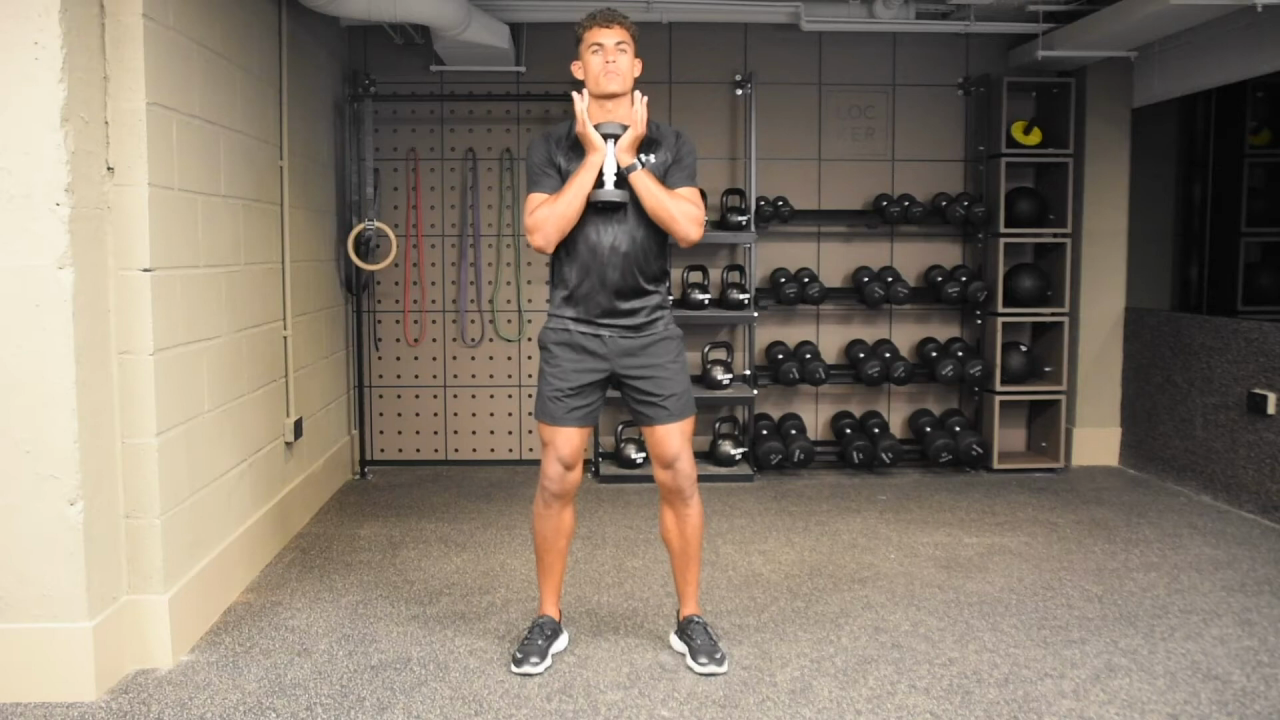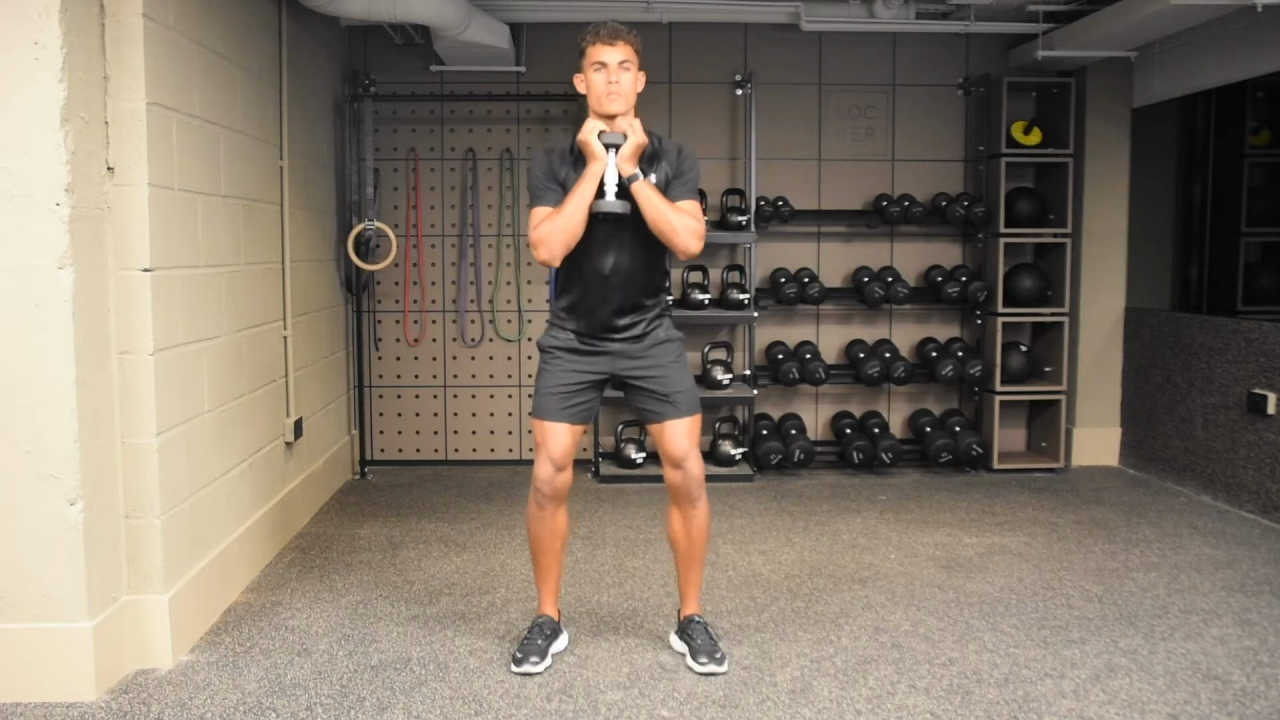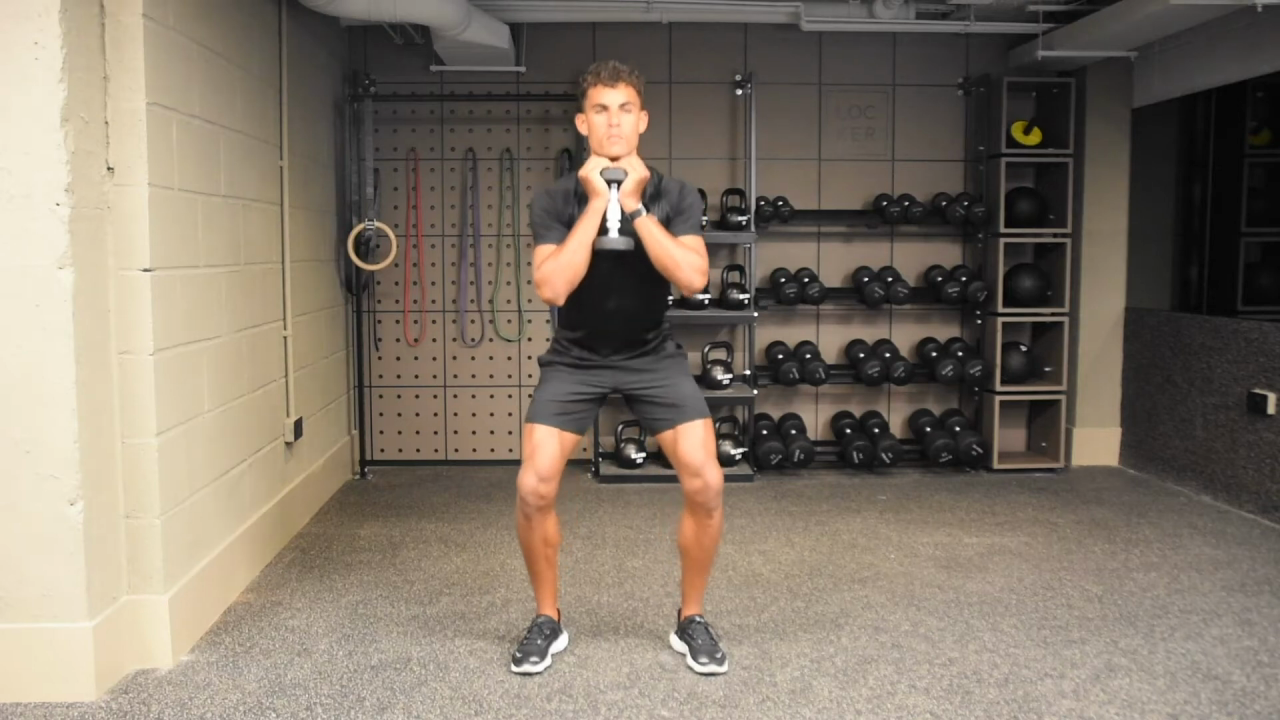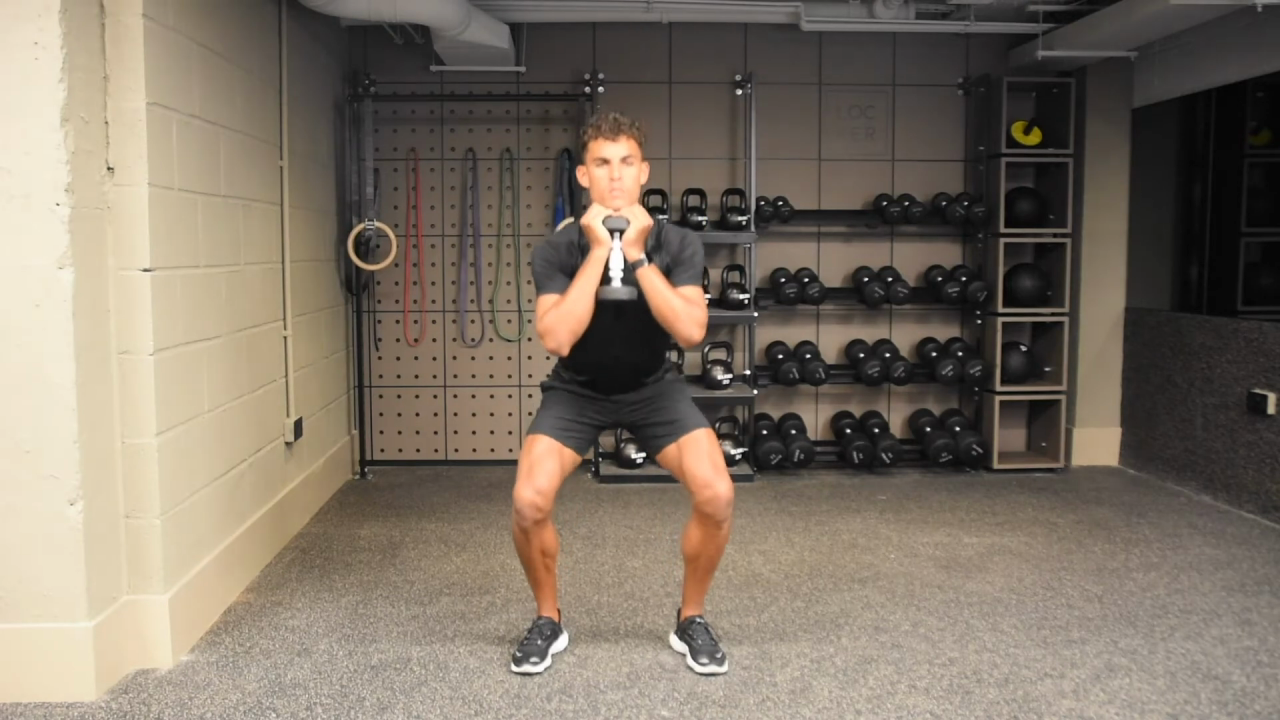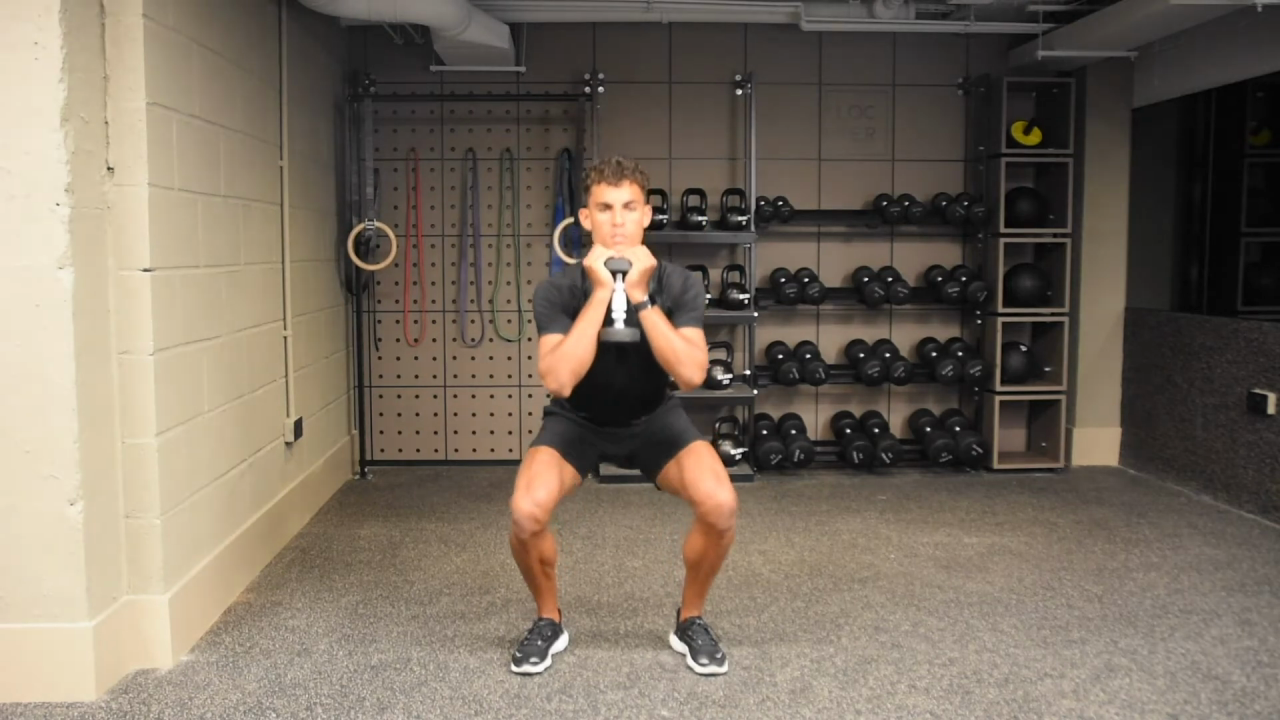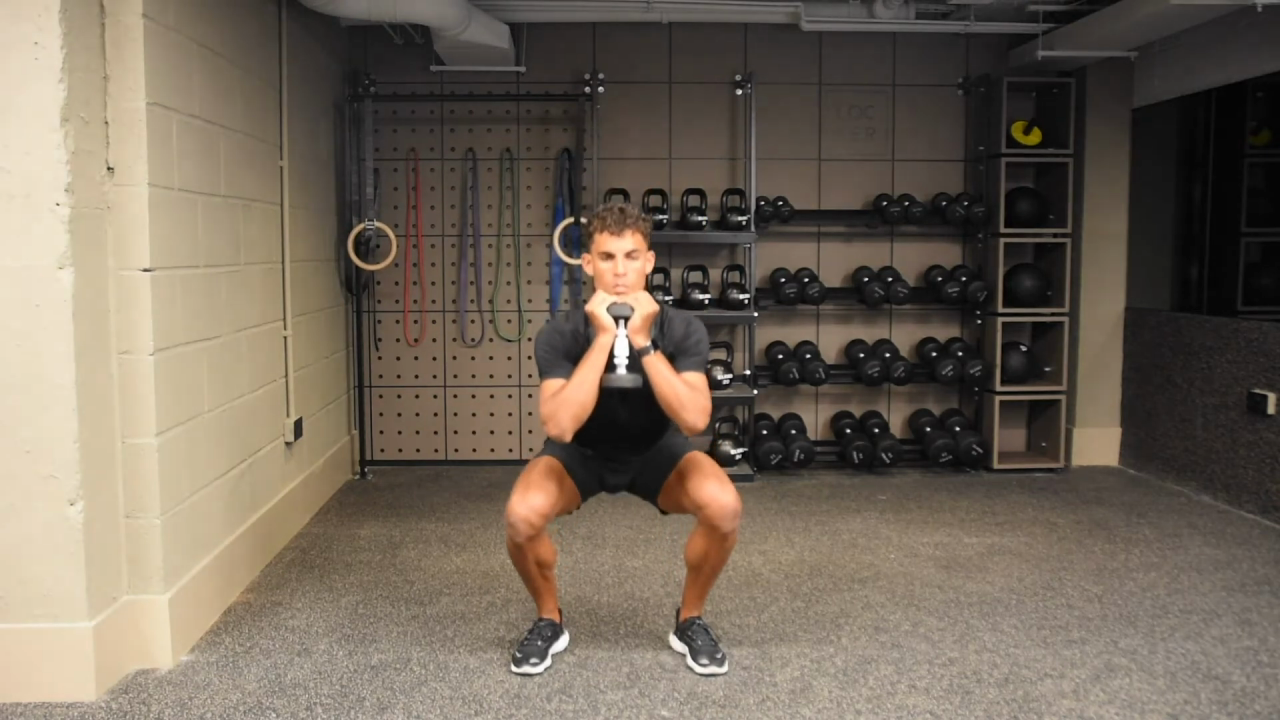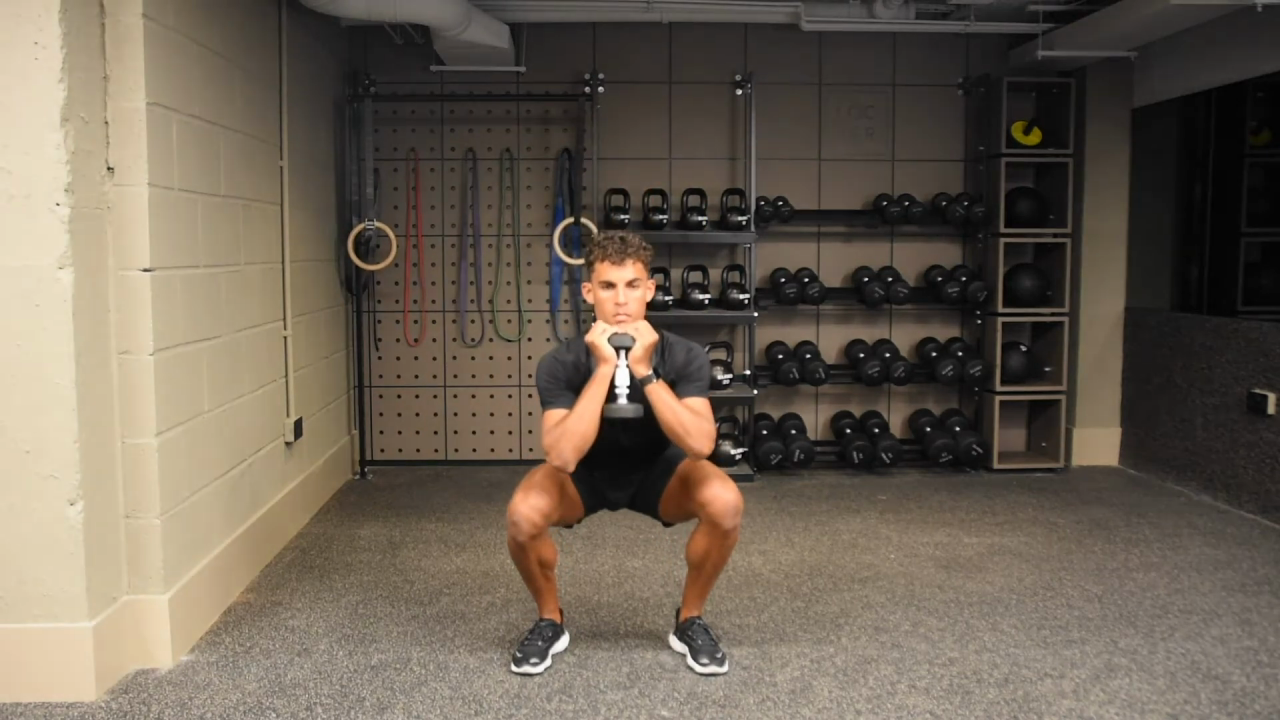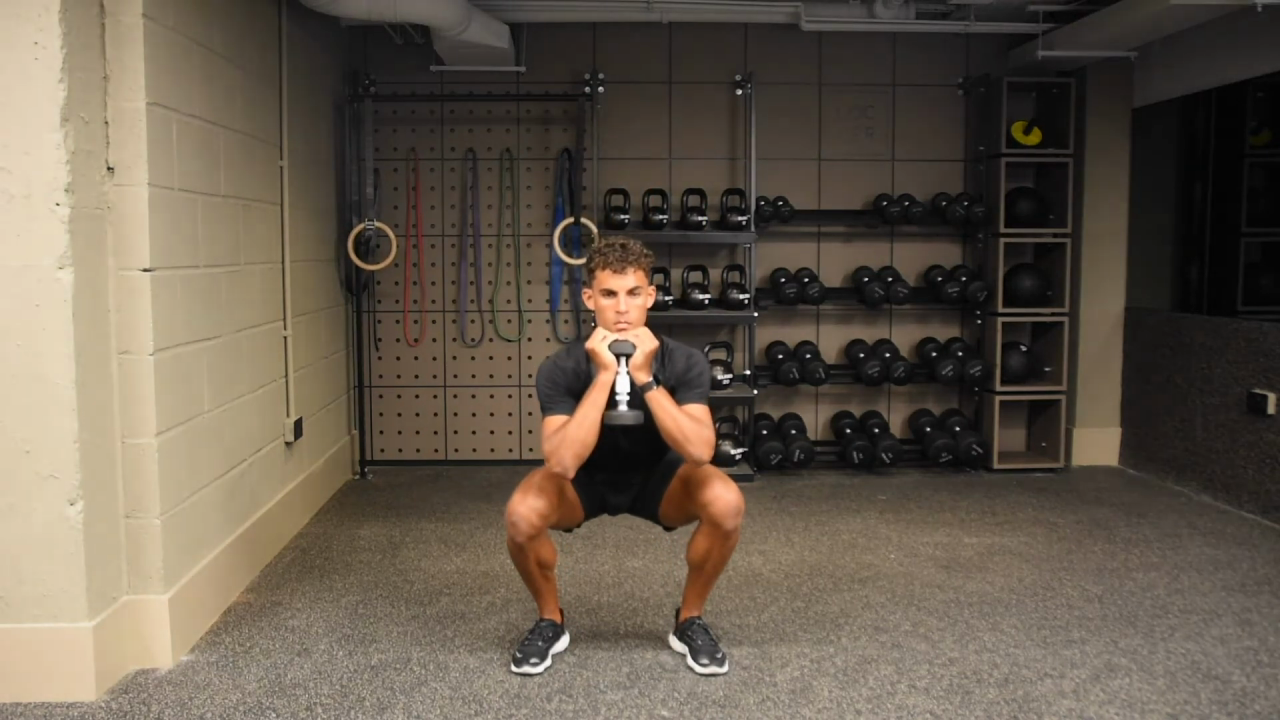
dt=0.4s
person 1, frame 1
left shoulder: (669, 144)
right shoulder: (551, 146)
left elbow: (690, 228)
right elbow: (541, 235)
left wrist: (629, 160)
right wrist: (593, 156)
left hip: (650, 331)
right hip: (573, 332)
left knee: (677, 474)
right knee: (559, 476)
left ankle: (690, 619)
right ankle: (548, 619)
person 1, frame 2
left shoulder: (672, 158)
right shoulder: (553, 162)
left elbow: (689, 242)
right elbow: (547, 249)
left wrist: (631, 171)
right wrist: (594, 168)
left hip: (650, 335)
right hip: (573, 339)
left knee: (686, 473)
right knee: (549, 476)
left ankle: (691, 619)
right ankle: (547, 619)
person 1, frame 3
left shoulder: (676, 196)
right shoulder: (555, 201)
left elbow: (693, 278)
right elbow: (552, 288)
left wrist: (635, 207)
right wrist: (596, 204)
left hip: (653, 355)
right hip: (576, 357)
left knee: (704, 482)
right knee: (535, 486)
left ankle: (691, 620)
right ankle: (547, 620)
person 1, frame 4
left shoulder: (678, 244)
right shoulder: (556, 250)
left elbow: (692, 331)
right elbow: (556, 339)
left wrist: (637, 256)
right wrist: (598, 253)
left hip: (653, 388)
right hip: (576, 390)
left knee: (716, 494)
right knee: (530, 501)
left ankle: (690, 620)
right ankle: (548, 620)
person 1, frame 5
left shoulder: (679, 285)
right shoulder: (558, 291)
left elbow: (692, 374)
right elbow: (558, 381)
left wrist: (640, 297)
right wrist: (601, 294)
left hip: (653, 417)
right hip: (578, 419)
left knee: (720, 504)
right knee: (526, 511)
left ankle: (690, 620)
right ankle: (548, 621)
person 1, frame 6
left shoulder: (682, 329)
right shoulder: (560, 334)
left elbow: (695, 420)
right elbow: (560, 427)
left wrist: (642, 343)
right wrist: (604, 339)
left hip: (655, 449)
right hip: (582, 452)
left knee: (723, 506)
right knee: (522, 514)
left ankle: (690, 620)
right ankle: (549, 621)
person 1, frame 7
left shoulder: (684, 356)
right shoulder: (561, 363)
left elbow: (700, 445)
right elbow: (562, 458)
left wrist: (644, 371)
right wrist: (604, 368)
left hip: (656, 468)
right hip: (586, 472)
left knee: (725, 502)
right knee: (524, 513)
left ankle: (690, 620)
right ankle: (549, 621)
person 1, frame 8
left shoulder: (684, 362)
right shoulder: (562, 369)
left elbow: (700, 452)
right elbow: (561, 464)
left wrist: (645, 378)
right wrist: (604, 375)
left hip: (656, 473)
right hip: (586, 477)
left knee: (726, 503)
right knee: (522, 514)
left ankle: (690, 620)
right ankle: (550, 621)
